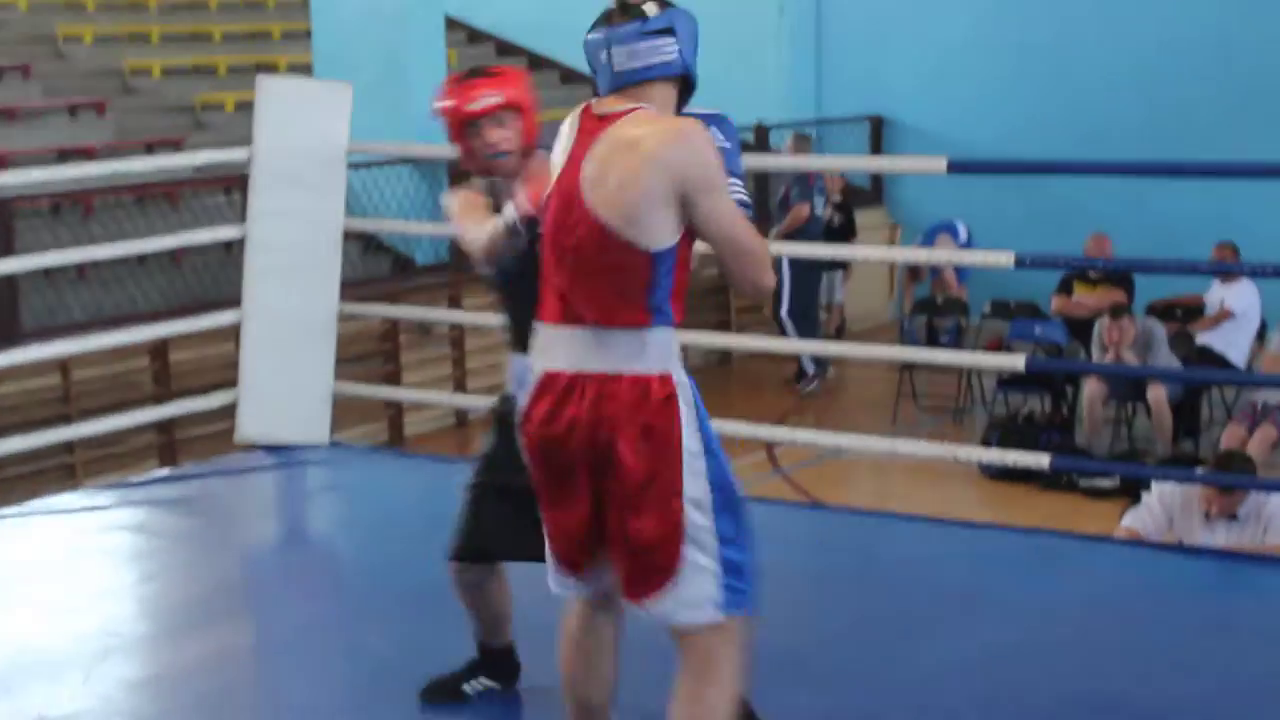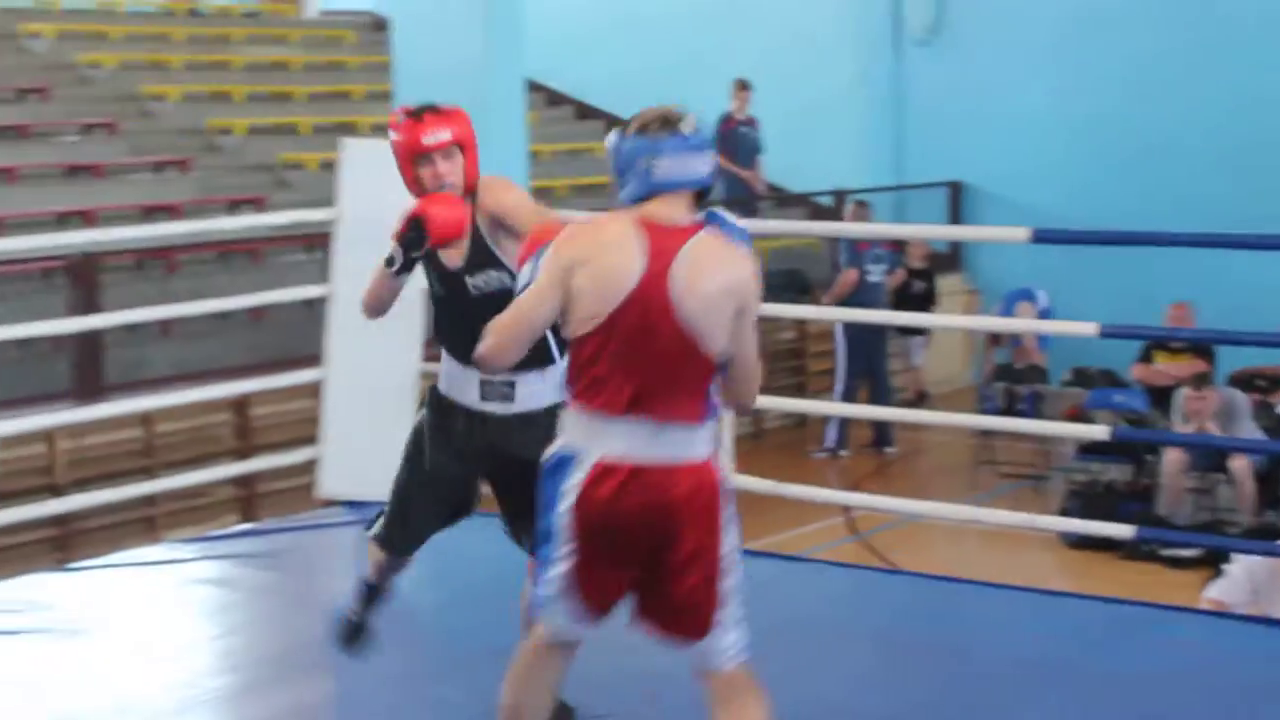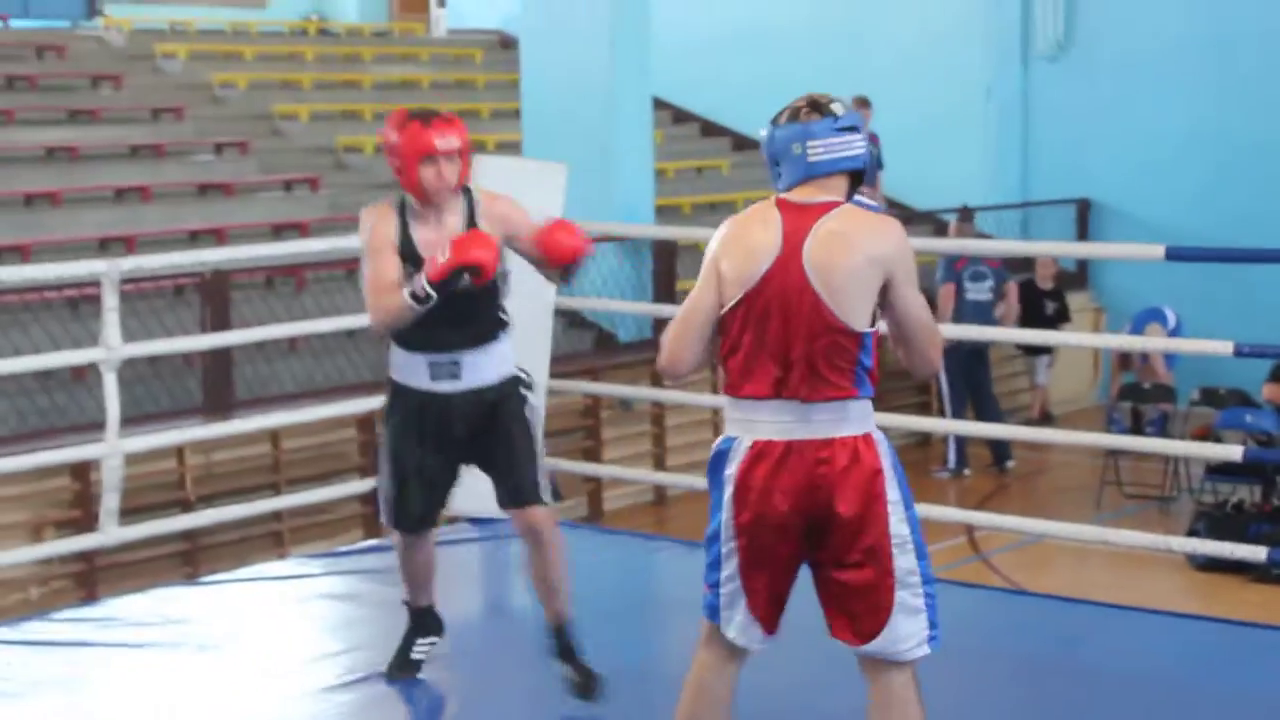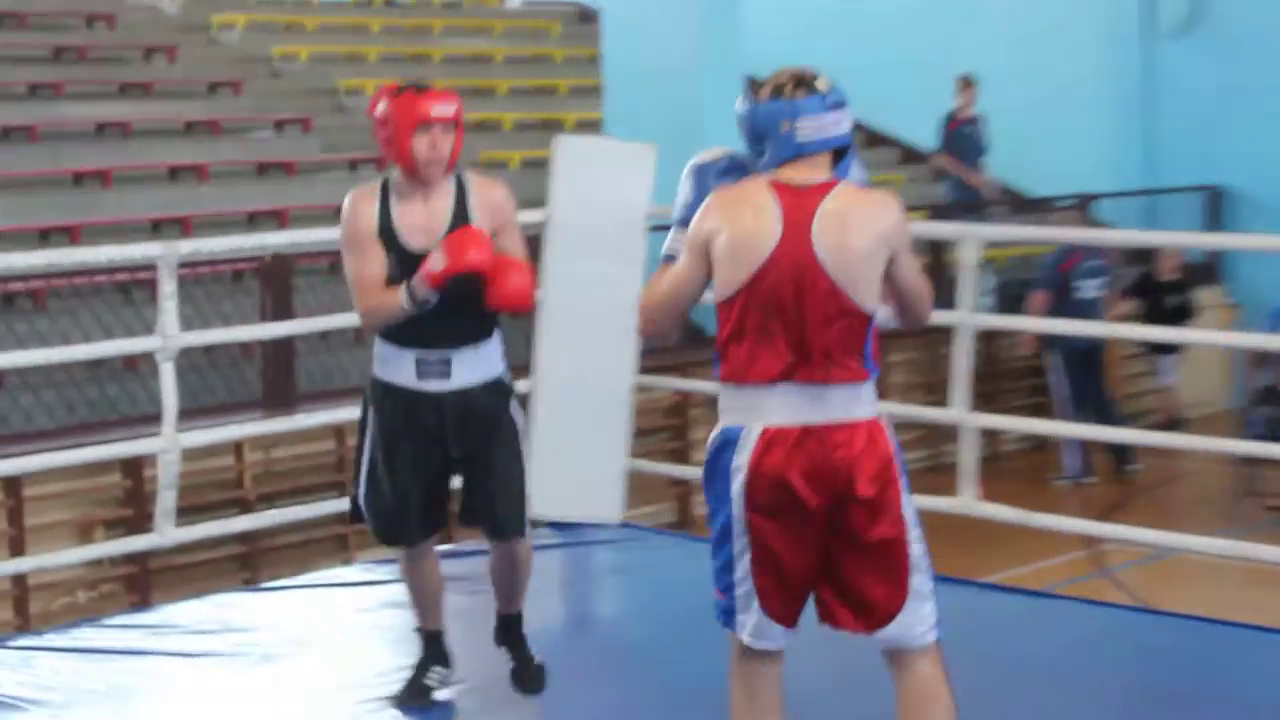
dt=0.4s
person 1, frame 1
left shoulder: (576, 129)
right shoulder: (682, 141)
right elbow: (756, 280)
right wrist: (719, 196)
left hip: (554, 393)
right hip: (642, 397)
left knee: (597, 596)
right knee: (714, 631)
person 1, frame 2
left shoulder: (581, 244)
right shoulder: (733, 260)
left elbow: (494, 354)
right elbow: (742, 394)
left wrist: (537, 282)
left hip: (594, 471)
right hip: (686, 478)
left knee: (554, 636)
right knee: (727, 667)
person 1, frame 3
left shoulder: (735, 233)
right shoulder: (880, 235)
left elbow: (676, 361)
right elbow: (927, 359)
left hip: (754, 458)
right hip: (848, 458)
left knee: (724, 642)
right knee: (891, 663)
person 1, frame 4
left shoulder: (725, 208)
right shoulder: (879, 213)
left elbow: (654, 325)
right elbow: (915, 309)
left wrist: (685, 226)
left hip: (757, 448)
right hip: (855, 446)
left knee: (756, 649)
right knee: (913, 650)
person 2, frame 1
right shoulder: (467, 200)
right elbow: (487, 251)
right wrist: (526, 215)
right hip: (530, 397)
right knee: (472, 556)
right ankle: (497, 660)
person 2, frame 2
left shoulder: (498, 198)
right shoulder: (416, 222)
right elbow: (374, 306)
right wrist: (401, 251)
left hip: (534, 404)
right hip: (460, 399)
right knee: (401, 531)
right ankle: (371, 593)
person 2, frame 3
left shoulder: (496, 211)
right shoulder: (380, 222)
left elbow: (561, 266)
right elbow: (382, 315)
left wrist: (568, 256)
right wrist: (433, 278)
left hip: (492, 384)
right hip: (417, 391)
left knee: (534, 514)
right knee: (412, 526)
left ankle: (563, 638)
right ankle: (424, 624)
person 2, frame 4
left shoulder: (488, 196)
right shoulder: (364, 206)
left elbow: (516, 276)
right elbow: (370, 311)
left wrist: (516, 290)
right wrist: (432, 277)
left hip: (481, 387)
right hip: (401, 390)
left knee: (509, 534)
right knee: (415, 538)
left ankle: (511, 630)
right ankle: (435, 653)
person 3, frame 1
left shoulder: (798, 177)
right shoulder: (815, 177)
left elbow: (801, 211)
left wrist: (778, 231)
left knee: (786, 312)
right knee: (808, 313)
left ankle: (815, 366)
right ankle: (806, 372)
person 3, frame 2
left shoulder: (850, 243)
right shoulder: (884, 245)
left elbow: (849, 277)
right elbow: (896, 276)
left wrist: (829, 298)
left hip: (853, 320)
left knee: (846, 381)
right knee: (878, 378)
left ankle: (835, 442)
right ankle: (884, 439)
person 3, frame 3
left shoulder: (951, 261)
right shoulder: (991, 262)
left elbow: (946, 293)
right elbow: (1011, 291)
right wrist: (1004, 323)
left hip: (954, 341)
right hip: (980, 340)
left knee: (954, 401)
right knee: (985, 397)
left ankle: (957, 463)
right ankle: (1003, 456)
person 3, frame 4
left shoulder: (1058, 258)
right shoulder: (1099, 256)
left elbow: (1039, 300)
right elbow: (1105, 296)
left wrist: (1029, 333)
left hip: (1063, 341)
right hip: (1092, 339)
left knee: (1070, 403)
right knee: (1099, 397)
left ankle: (1078, 469)
right ankle: (1124, 457)
